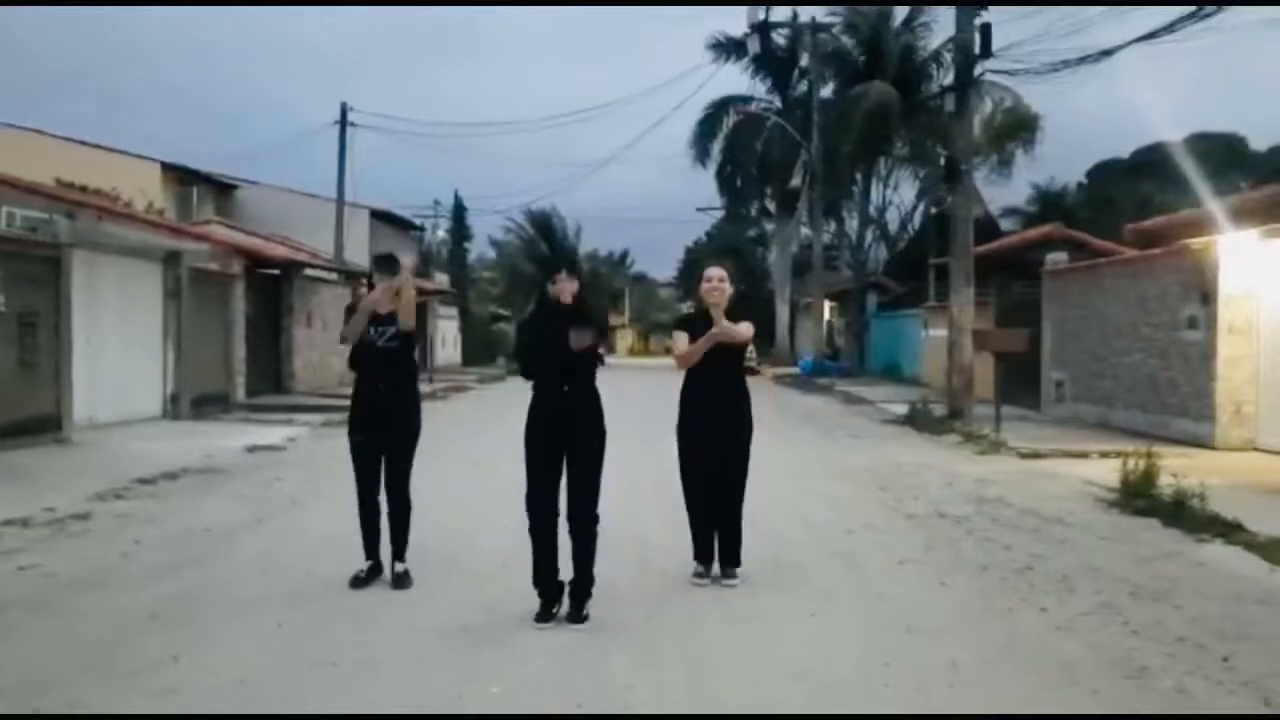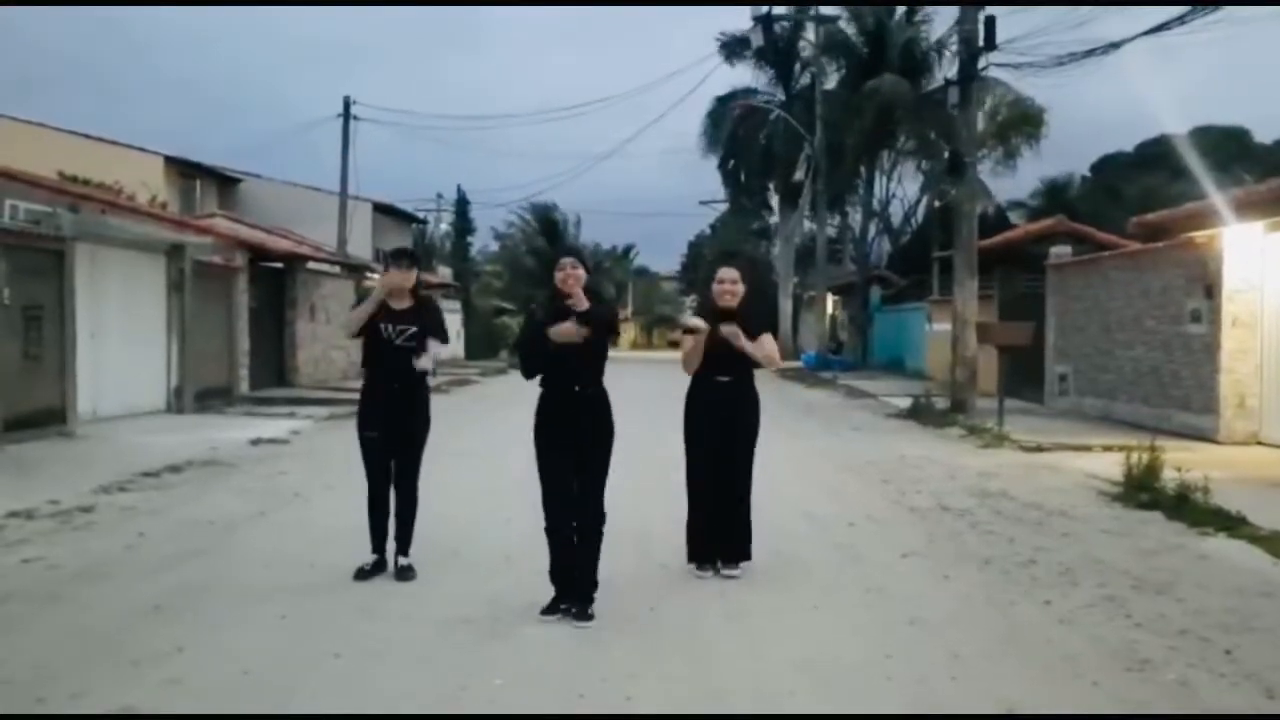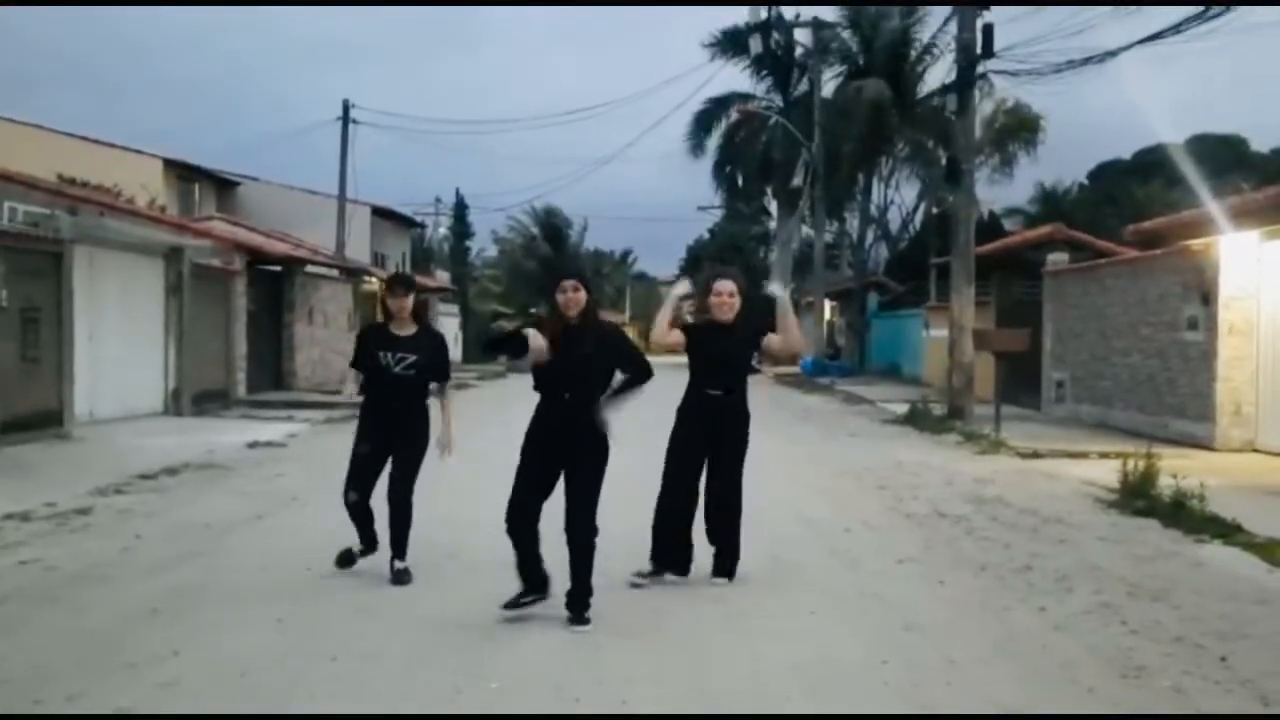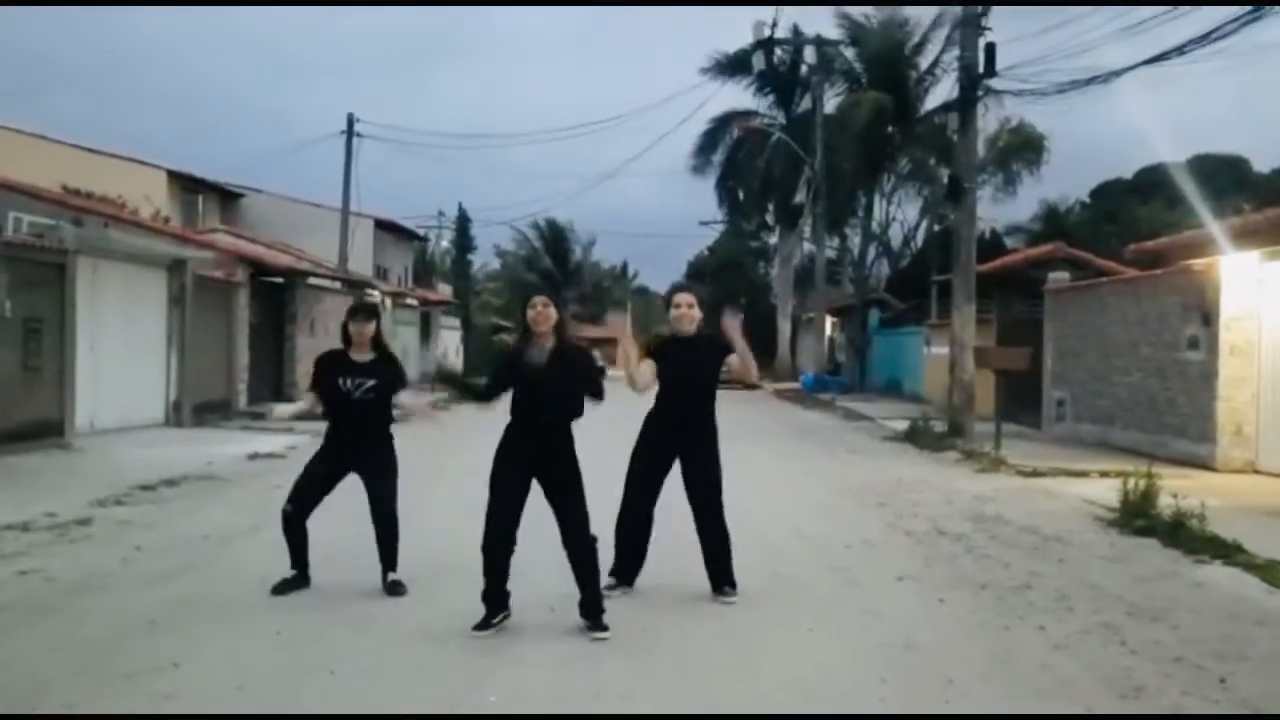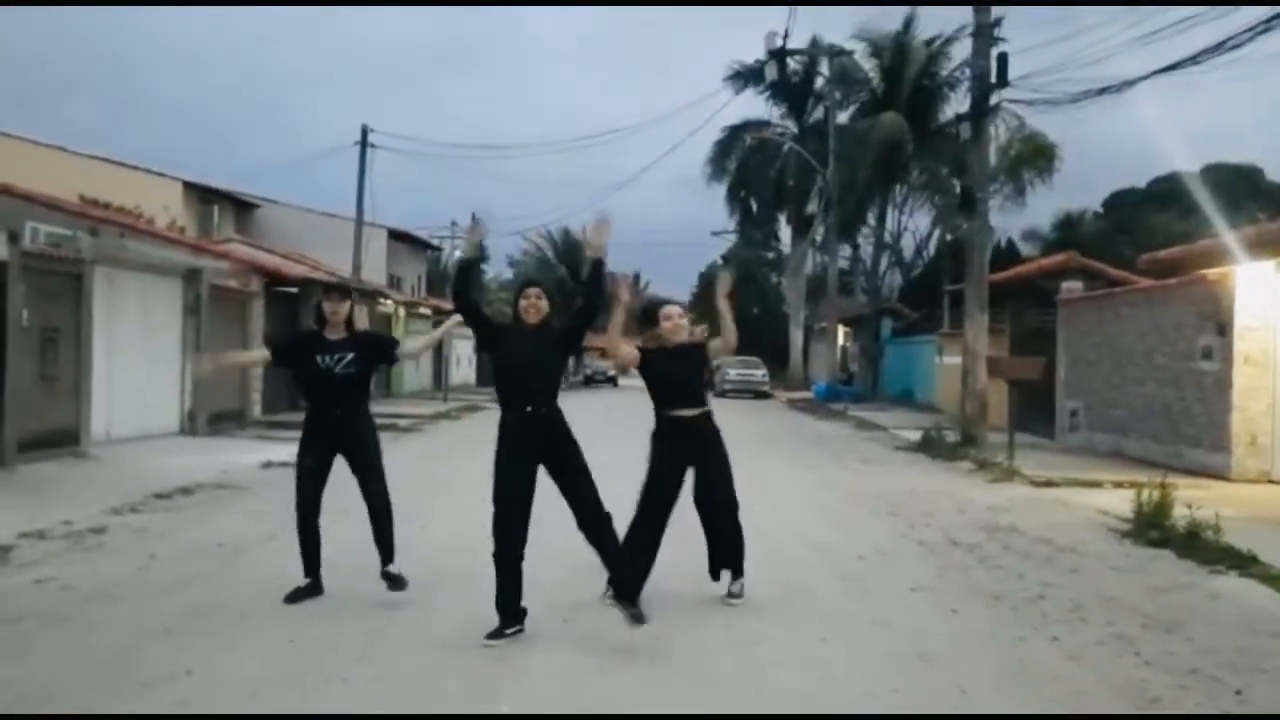
dt=1s
person 1, frame 1
left shoulder: (590, 317)
right shoulder: (535, 322)
left elbow: (594, 342)
right elbow: (529, 367)
left wrist: (571, 307)
right wrist: (566, 345)
left hip: (584, 414)
right hip: (544, 415)
left knee: (582, 510)
right knee: (540, 508)
left ankle: (580, 597)
right ankle: (548, 595)
person 1, frame 2
left shoulder: (602, 311)
right shoulder: (541, 316)
left elbow: (604, 325)
right elbow: (528, 368)
left wrist: (585, 311)
right wrist: (550, 339)
left hip: (593, 411)
right hip: (553, 413)
left knee: (588, 508)
right knee: (557, 507)
left ankle: (584, 595)
right ankle: (563, 590)
person 1, frame 3
left shoulder: (606, 335)
right shoulder: (543, 331)
left elbow: (643, 370)
right elbow: (491, 345)
left wrist: (608, 397)
right wrist: (525, 336)
left hip: (587, 430)
right hip: (546, 426)
left knee: (580, 521)
right knee: (520, 512)
left ankle: (579, 603)
right ankle: (534, 584)
person 1, frame 4
left shoulder: (576, 356)
right shoulder: (514, 356)
left elbow: (596, 392)
right elbow: (486, 394)
left wrist: (549, 361)
right wrist: (451, 378)
left hip: (557, 447)
right hip: (516, 447)
left knee: (579, 535)
right knee: (497, 534)
left ankle: (592, 611)
right ankle: (496, 606)
person 1, frame 5
left shoulder: (559, 338)
right shoulder: (500, 337)
left elbow: (592, 305)
right elbow: (463, 300)
left wrist: (595, 256)
right wrist: (470, 256)
left hip: (552, 431)
right hip: (514, 435)
left knee: (591, 512)
right knee: (508, 528)
left ankle: (627, 592)
right ankle: (511, 616)
person 2, frame 1
left shoulder: (741, 322)
right shoulder: (687, 322)
left elbow: (743, 334)
right elbow: (681, 359)
left wrist: (725, 327)
right wrist: (711, 337)
left hip: (733, 407)
right hip: (696, 407)
left knee: (730, 484)
right knee: (698, 484)
left ankle: (729, 562)
right ankle: (703, 560)
person 2, frame 2
left shoulder: (752, 321)
right shoulder: (699, 319)
left elbow: (773, 359)
right elbow: (690, 367)
left wrist: (741, 341)
right wrist: (697, 335)
left hip: (741, 407)
right hip: (702, 406)
left knee: (736, 480)
right knee: (701, 480)
left ankle: (731, 554)
right ankle: (702, 554)
person 2, frame 3
left shoulder: (752, 332)
right shoulder: (694, 332)
left elbow: (793, 348)
right elbow: (657, 339)
left wrist: (783, 303)
right wrist: (671, 299)
left hip: (732, 420)
right hip: (692, 417)
left knee: (724, 494)
right knee: (675, 492)
left ankle: (725, 565)
right ankle: (662, 563)
person 2, frame 4
left shoulder: (714, 345)
right shoulder: (659, 347)
left elbow: (750, 376)
right elbow: (640, 385)
left wrist: (736, 339)
right wrist: (626, 346)
left hip: (699, 432)
right hip: (658, 429)
left knee: (708, 506)
right knee: (635, 502)
left ankle: (723, 581)
right ankle: (624, 575)
person 2, frame 5
left shoulder: (698, 350)
right shoulder: (649, 357)
left elbow: (729, 342)
right elbow: (614, 347)
left wrist: (721, 300)
right wrist: (621, 306)
left hip: (706, 436)
right hip: (669, 438)
left knee: (721, 508)
right knee: (652, 509)
left ankle: (733, 575)
person 3, frame 1
left shoulder: (408, 307)
right shoulder: (358, 309)
left elbow: (406, 326)
right elbow: (348, 336)
left wrist: (408, 278)
right wrist: (367, 306)
left hip: (402, 407)
right hip: (365, 406)
left knee: (397, 488)
right knee: (366, 489)
left ankle: (399, 562)
right ankle: (372, 561)
person 3, frame 2
left shoulder: (427, 310)
right shoulder: (374, 305)
left elbow: (436, 345)
right elbow: (352, 327)
left wrist: (426, 360)
right wrist: (378, 294)
left hip: (413, 404)
right hip: (375, 402)
left knee: (406, 481)
right knee: (377, 482)
left ankle: (403, 555)
right ankle: (377, 555)
person 3, frame 3
left shoulder: (431, 340)
right shoulder: (370, 336)
left elbow: (443, 386)
right elbow: (356, 374)
left wrist: (447, 428)
right wrist: (351, 389)
left hip: (412, 424)
right hip: (374, 421)
left knee: (399, 493)
right knee: (354, 495)
left ankle: (398, 559)
right ankle: (366, 542)
person 3, frame 4
left shoulder: (387, 363)
right shoulder: (329, 362)
left elbow: (401, 397)
right elbow: (314, 402)
right wrist: (290, 410)
left hip: (376, 449)
right hip: (335, 447)
left knee: (385, 512)
right knee: (293, 510)
left ankle: (390, 573)
right ankle: (299, 573)
person 3, frame 5
left shoulder: (366, 342)
right shoulder: (302, 343)
left elbow: (410, 350)
right elbow: (260, 357)
left wrist: (449, 326)
right wrist: (219, 361)
left hip: (357, 428)
right hip: (317, 429)
left knee: (377, 498)
right knee: (306, 509)
left ankle: (389, 566)
right ankle: (313, 579)
